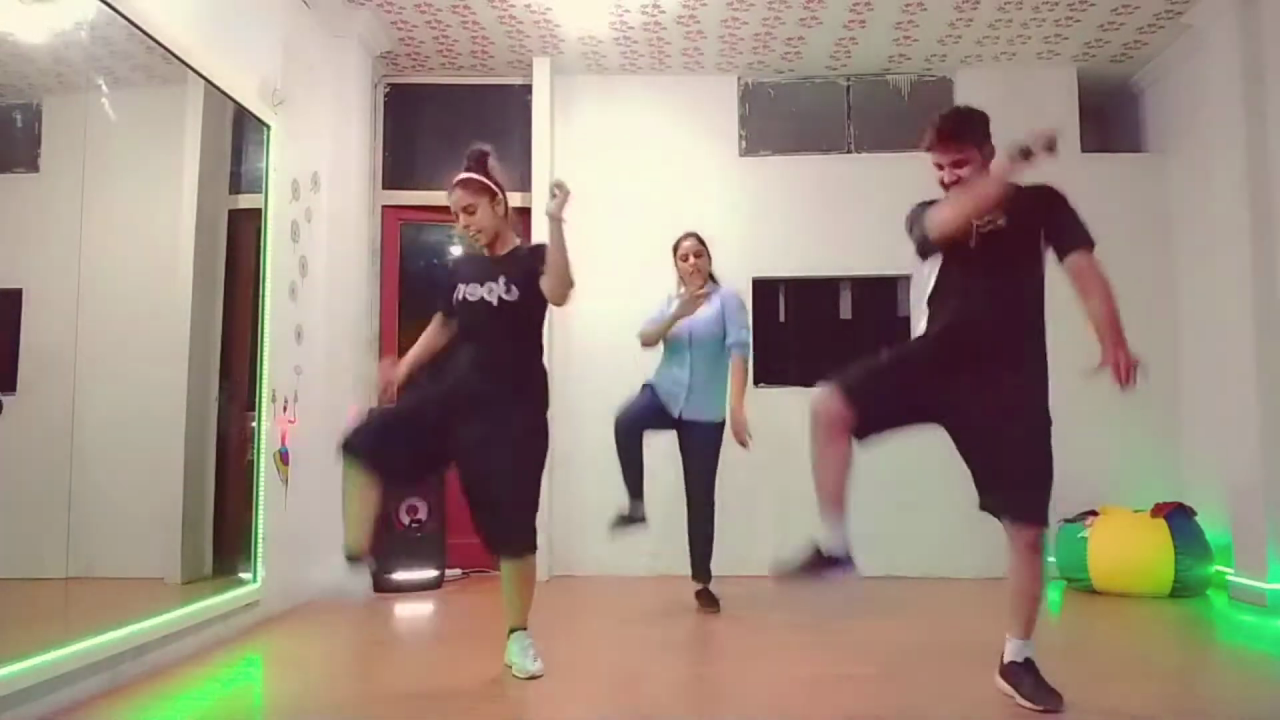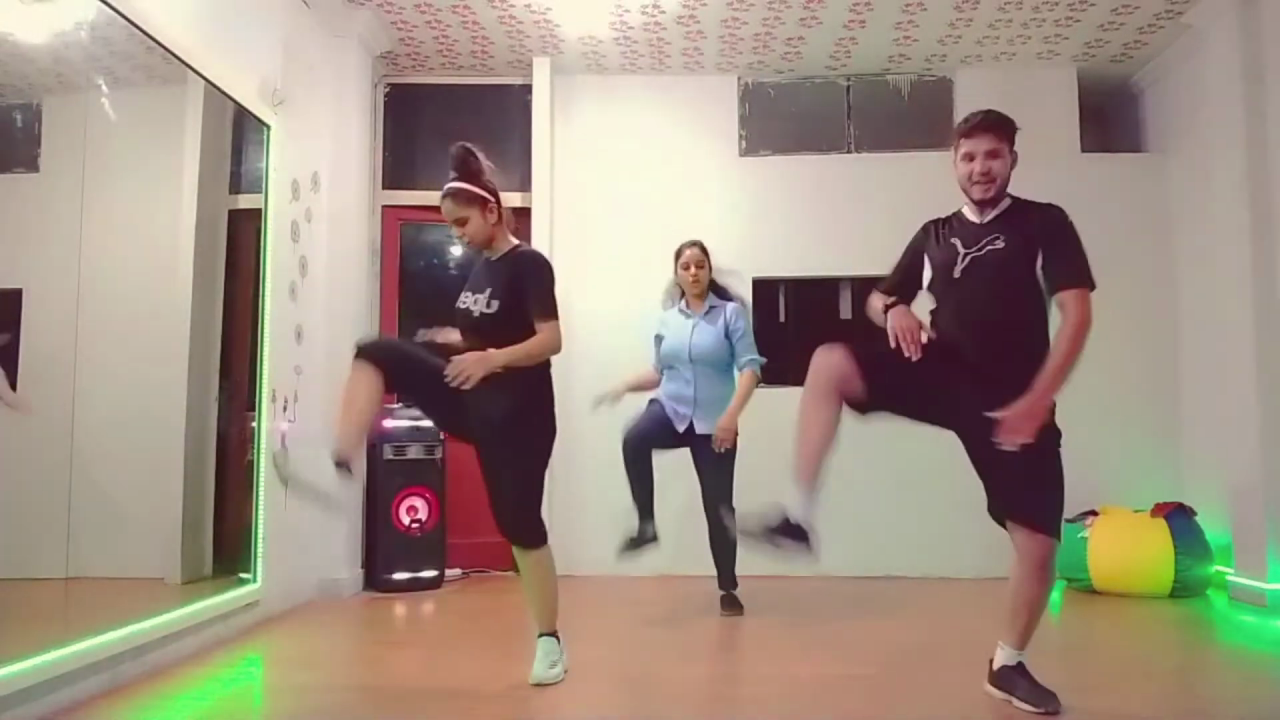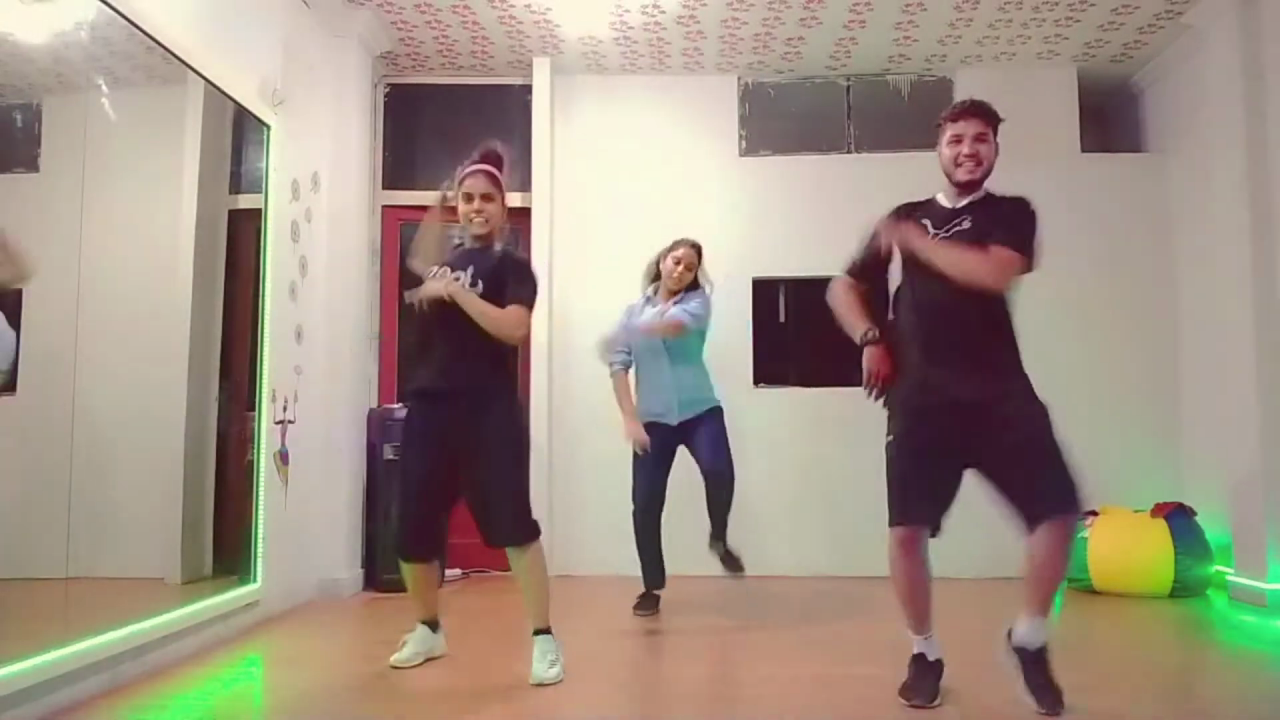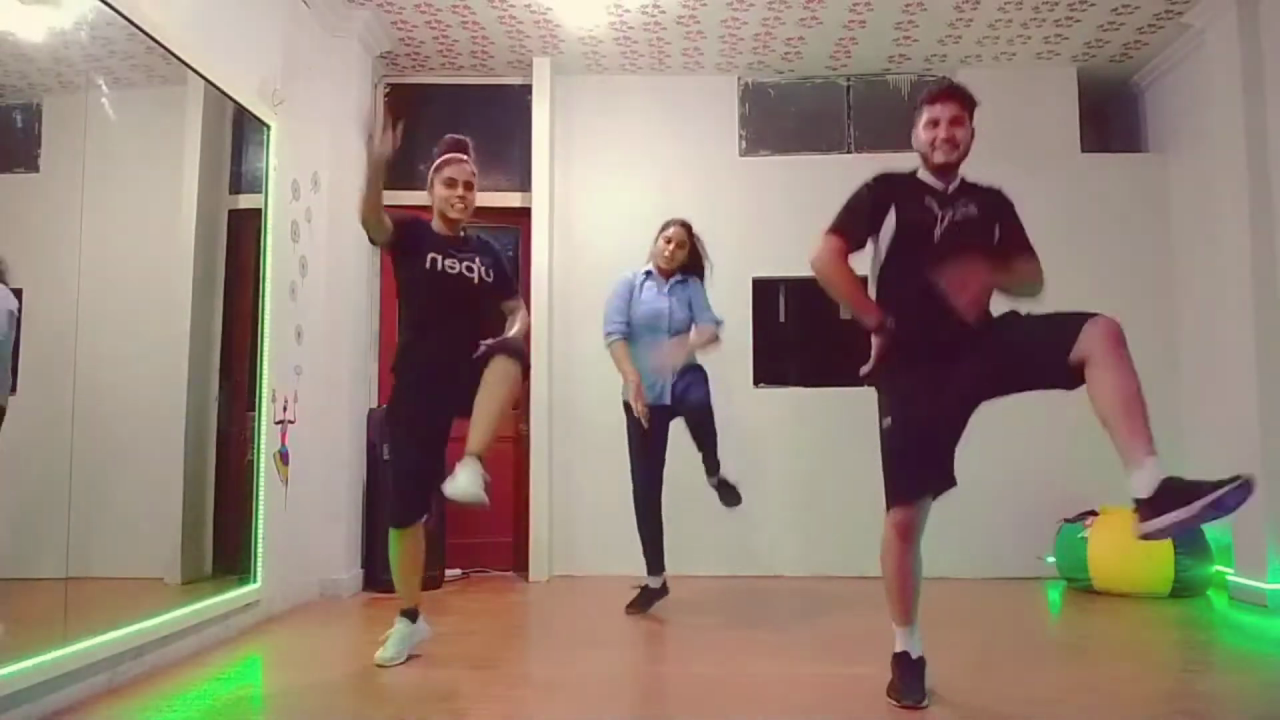
dt=0.3s
person 1, frame 1
left shoulder: (1041, 205)
right shoulder: (931, 215)
left elbow: (1083, 269)
right elbow: (949, 223)
left wrist: (1115, 344)
right wrist: (1015, 164)
left hip: (1011, 377)
right hip: (941, 356)
left knee: (1027, 526)
right knee: (831, 408)
left ankle: (1017, 660)
right ankle: (834, 547)
person 1, frame 2
left shoulder: (1045, 222)
right shoulder: (935, 233)
left elbow: (1077, 313)
right elbow: (879, 297)
left wrist: (1039, 400)
right wrist: (896, 313)
left hip: (1013, 392)
right hip: (942, 372)
left knee: (1039, 542)
right knee: (830, 362)
left ankle: (1008, 666)
right ankle: (798, 519)
person 1, frame 3
left shoulder: (1011, 214)
right shoulder: (902, 218)
left elbow: (996, 275)
right elbow: (845, 288)
left wrist: (914, 245)
right wrist: (873, 339)
left hip: (996, 382)
right hip: (921, 388)
left knee: (1057, 518)
right knee: (906, 533)
left ankle: (1029, 640)
right ankle: (925, 655)
person 1, frame 4
left shoulder: (991, 203)
right shoulder: (886, 191)
left elbow: (1032, 276)
right elbow: (827, 258)
left wrist: (989, 276)
right wrist: (878, 322)
left hip: (982, 344)
right hip: (914, 363)
left knee: (1100, 334)
right knee: (905, 515)
left ankle: (1151, 493)
right ankle: (906, 652)
person 2, frame 1
left shoulder: (533, 257)
right shoulder: (463, 267)
left elbow: (558, 293)
left wrist: (557, 218)
right wrist: (403, 368)
left hip: (514, 409)
right hip: (457, 396)
left knee: (510, 526)
right knee: (367, 442)
left ankle: (518, 637)
right ankle: (356, 561)
person 2, frame 2
left shoulder: (529, 265)
right shoulder: (480, 264)
left elbow: (551, 341)
left wrist: (491, 359)
right wrist: (456, 341)
left hip: (517, 408)
right hip: (467, 395)
left knee: (520, 526)
right knee: (377, 355)
left ankle: (549, 642)
right ankle: (341, 466)
person 2, frame 3
left shoulder: (513, 265)
right shoulder: (452, 255)
left elbow: (515, 330)
right elbow: (422, 267)
left wrist: (456, 293)
right wrist: (431, 254)
left hip: (490, 407)
right hip: (432, 405)
left knee: (509, 522)
right knee: (415, 528)
left ankle: (543, 639)
right ankle: (428, 629)
person 2, frame 4
left shoulder: (487, 251)
right shoulder: (408, 235)
left elbow: (515, 308)
right elbow: (372, 220)
left wrist: (513, 328)
right wrist: (378, 160)
left hip: (474, 371)
right hip: (418, 383)
left knee: (509, 351)
right knee: (407, 498)
left ankle: (470, 468)
right ankle: (409, 620)
person 3, frame 1
left shoulder: (727, 300)
right shoulder: (670, 304)
left elbow: (738, 351)
right elbow: (647, 337)
left wrist: (736, 409)
right wrist: (678, 315)
left hip: (705, 410)
right hip: (664, 397)
left knee: (699, 495)
right knee: (627, 420)
left ankle: (702, 584)
right ankle: (636, 505)
person 3, frame 2
left shoulder: (731, 313)
right shoulder: (668, 319)
left elbow: (750, 366)
right elbow: (658, 373)
left wrist: (732, 414)
right wrist: (624, 388)
left hip: (712, 422)
right hip: (669, 412)
left knee: (718, 506)
right knee: (634, 440)
left ankle: (727, 588)
right ankle: (646, 526)
person 3, frame 3
left shoulder: (698, 303)
right shoulder: (635, 311)
left elbow: (677, 325)
right elbow: (619, 366)
left wrist: (629, 330)
right wrist: (629, 418)
left hip: (699, 410)
right hip: (654, 417)
left knee: (720, 471)
right knee: (646, 505)
left ankle: (719, 540)
right ankle: (653, 587)
person 3, frame 4
left shoulder: (691, 287)
right shoulder: (628, 284)
left elbow: (710, 329)
right elbow: (615, 336)
left wrist: (683, 349)
right wrist: (632, 384)
left hip: (683, 378)
right hip: (644, 392)
left knee: (698, 403)
right knee: (645, 486)
left ankle: (715, 473)
right ankle: (655, 580)
